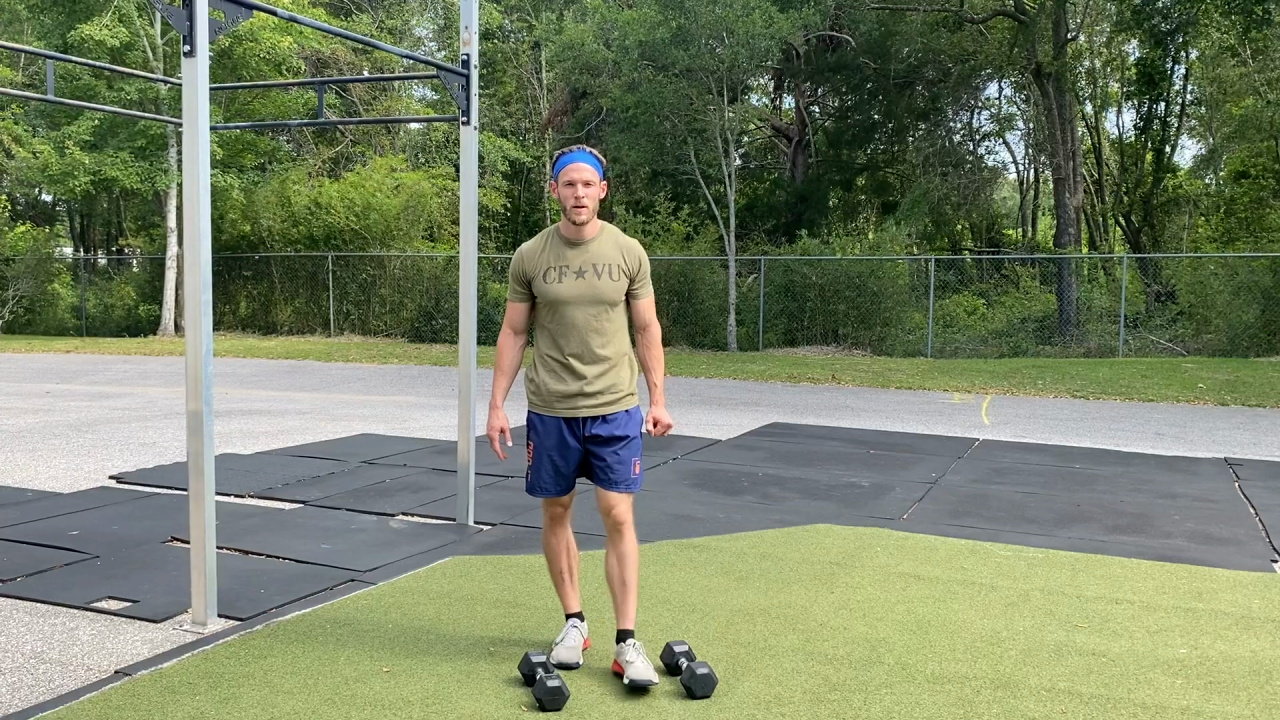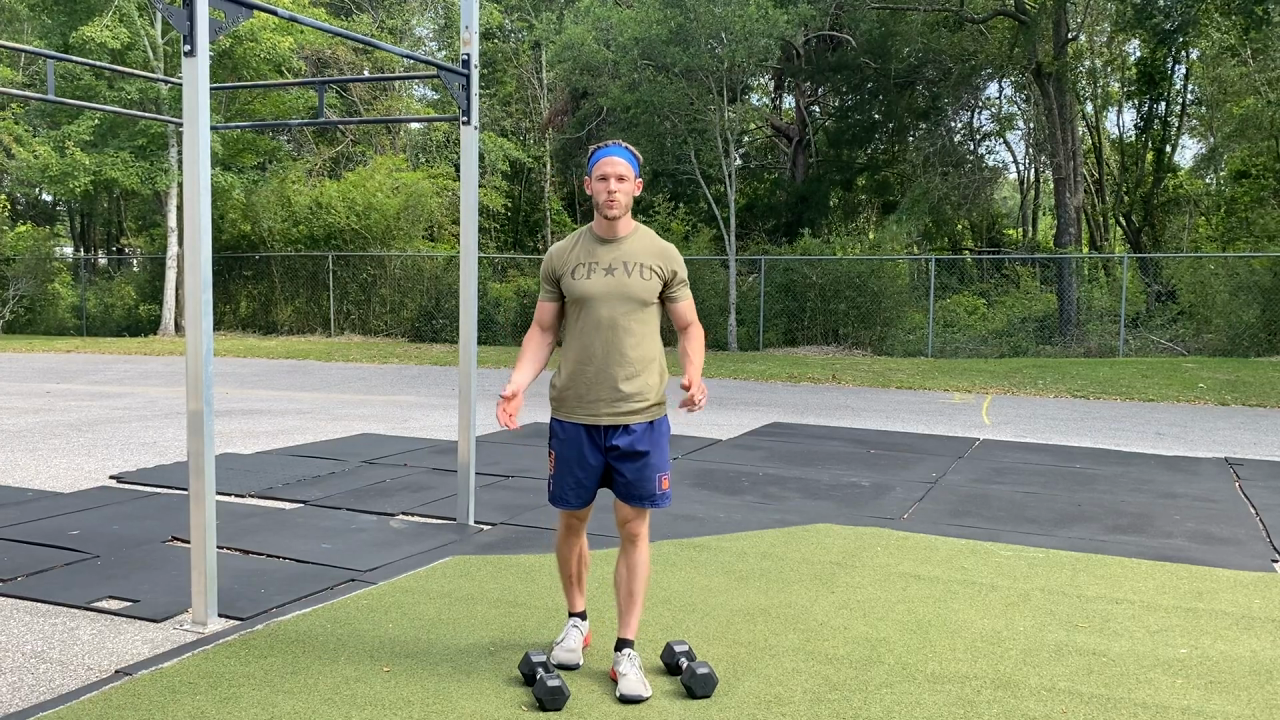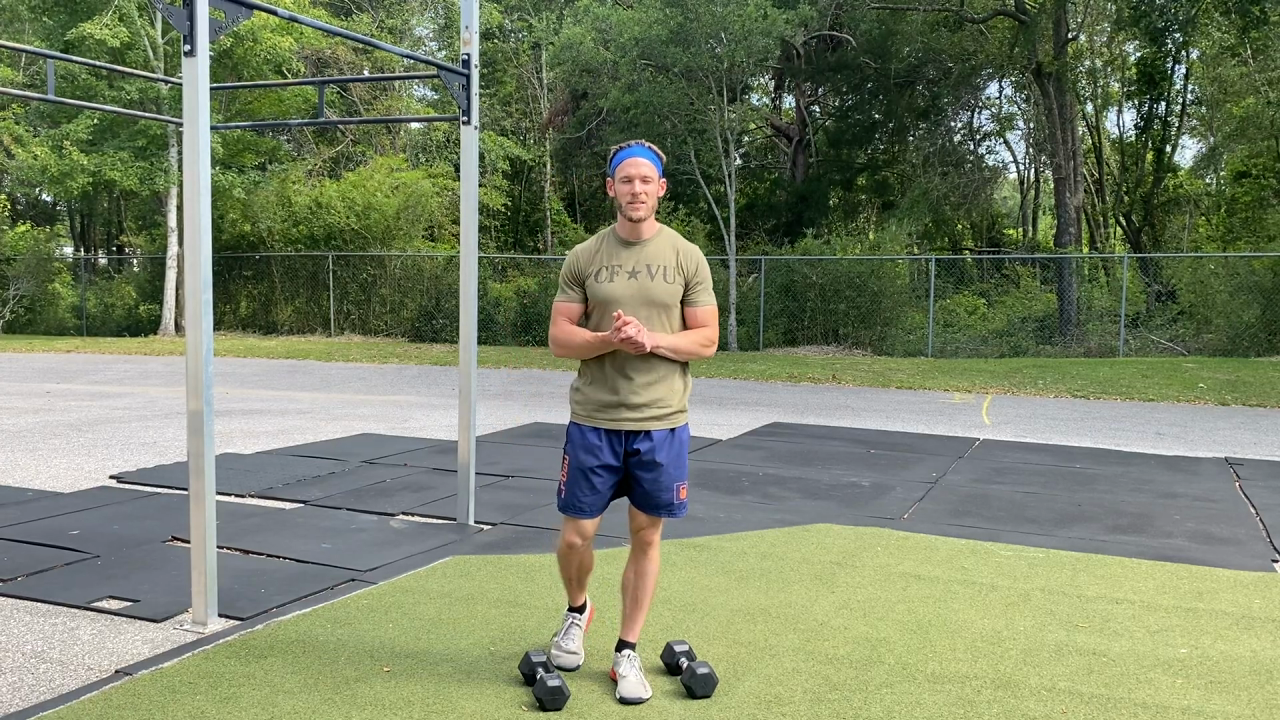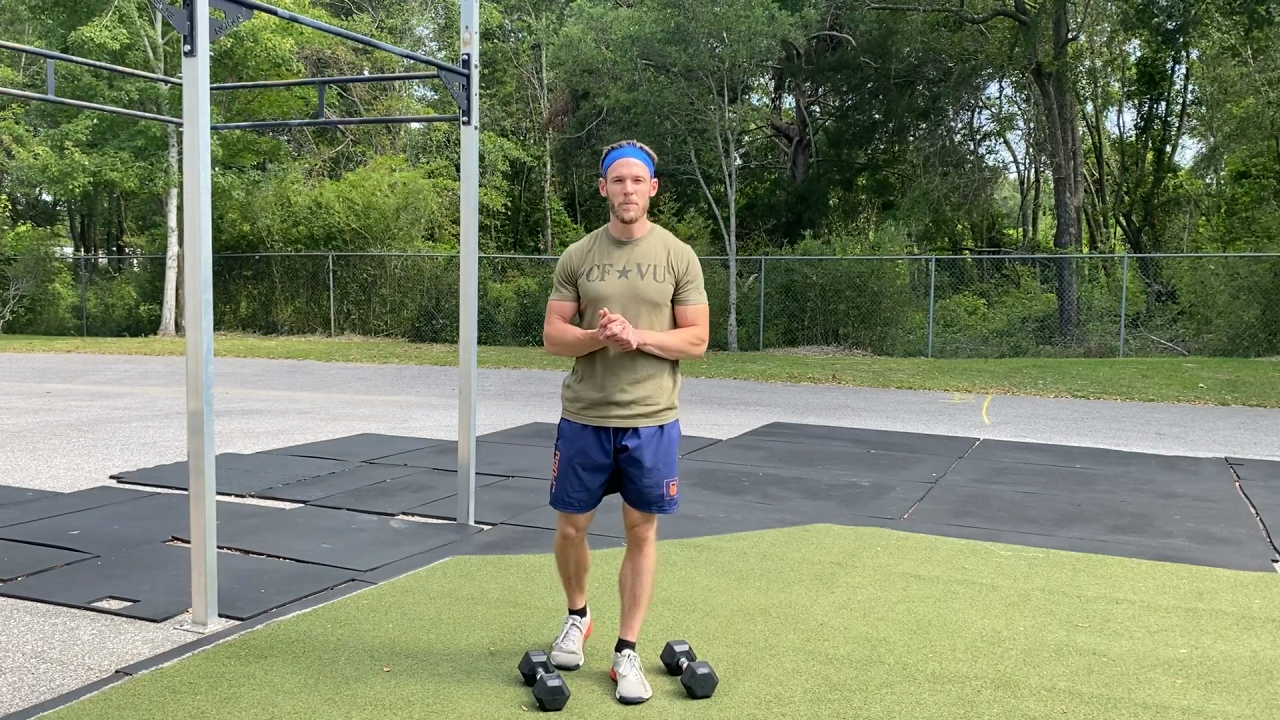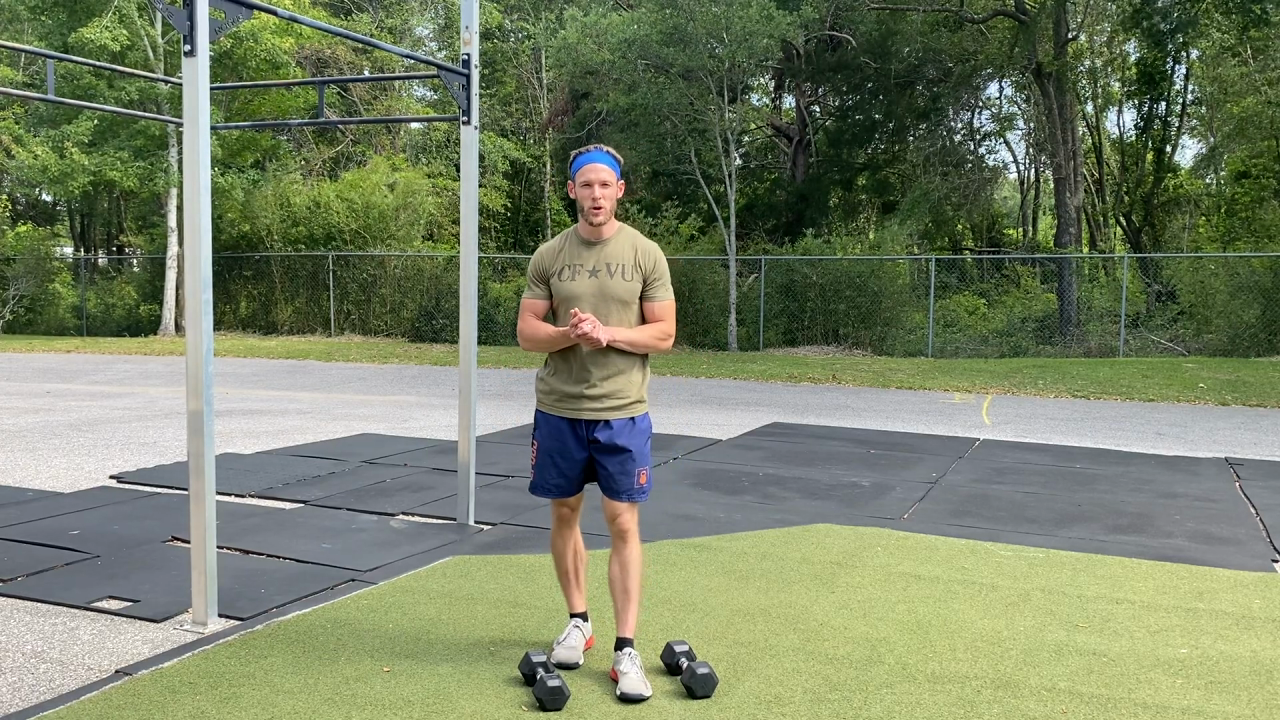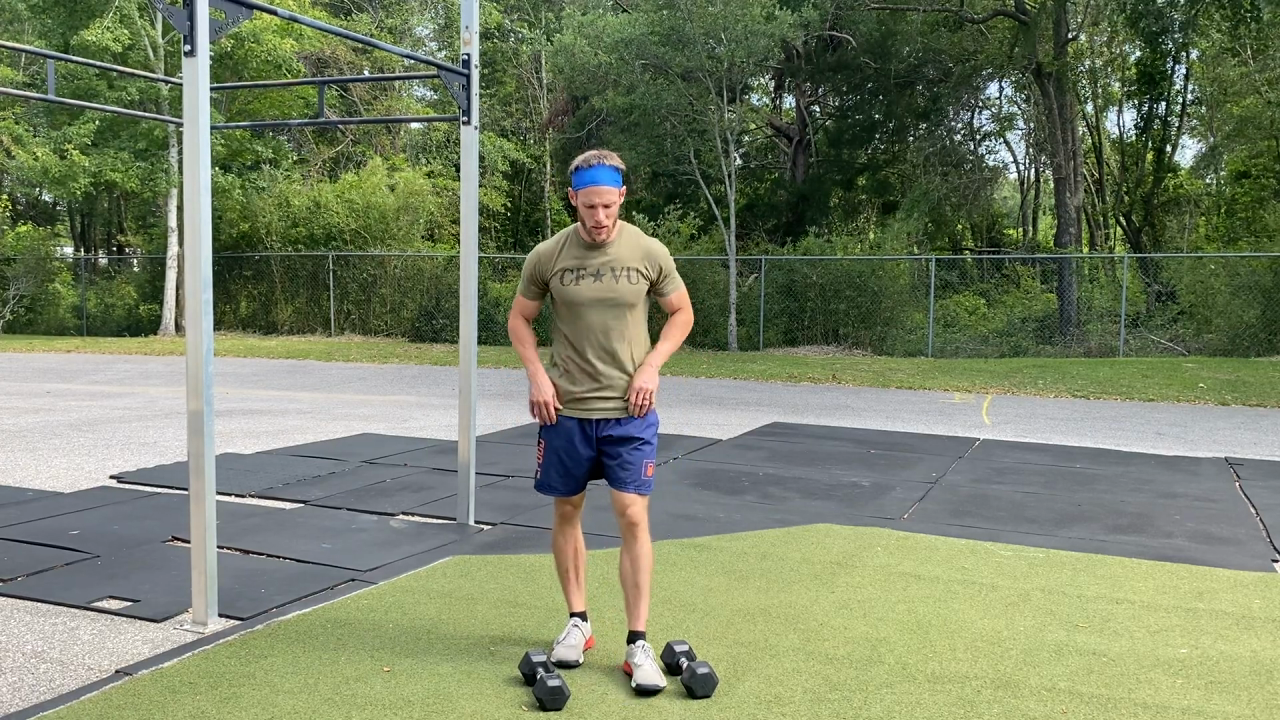
dt=0.7s
person 1, frame 1
left shoulder: (628, 252)
right shoulder: (530, 256)
left elbow: (647, 329)
right elbow: (513, 333)
left wrist: (658, 399)
right wrist: (496, 405)
left hip: (616, 407)
right hip: (551, 409)
left knee: (618, 518)
right knee: (556, 514)
left ankle: (627, 642)
right ankle: (574, 623)
person 1, frame 2
left shoulder: (663, 254)
right shoulder: (562, 255)
left elbow: (688, 327)
right elbow: (543, 330)
left wrist: (693, 375)
right wrist: (517, 383)
left hip: (641, 417)
right hip: (574, 416)
left knee: (633, 530)
right knee: (572, 523)
left ankle: (626, 651)
right ankle: (577, 620)
person 1, frame 3
left shoulder: (687, 257)
right shoulder: (583, 257)
left elbow: (706, 340)
right elbow: (560, 338)
left wrist: (651, 340)
right wrist: (610, 339)
left hip: (661, 423)
right hip: (594, 421)
left knee: (645, 537)
right knee: (577, 535)
left ankle: (627, 653)
right ankle: (577, 610)
person 1, frame 4
left shoulder: (678, 256)
right shoulder: (576, 256)
left elbow: (697, 340)
right elbow: (553, 336)
left wrist: (638, 337)
right wrist: (598, 336)
left hip: (652, 420)
right hip: (584, 418)
left knee: (641, 534)
right knee: (572, 529)
left ankle: (627, 651)
right ankle: (577, 615)
person 1, frame 5
left shoulder: (645, 253)
right shoulder: (548, 255)
left elbow: (664, 334)
right elbow: (527, 332)
left wrist: (607, 333)
right wrist: (569, 333)
left hip: (623, 411)
right hip: (559, 409)
left knee: (623, 524)
right knee: (565, 514)
left ankle: (626, 650)
right ankle: (578, 621)
person 1, frame 6
left shoulder: (649, 251)
right shoulder: (547, 255)
left elbow: (682, 313)
right elbow: (519, 320)
left wrist: (651, 367)
right wrist: (537, 375)
left hip: (629, 411)
right hip: (567, 411)
left knee: (633, 518)
right knee: (566, 512)
left ankle: (638, 644)
right ankle: (578, 621)
